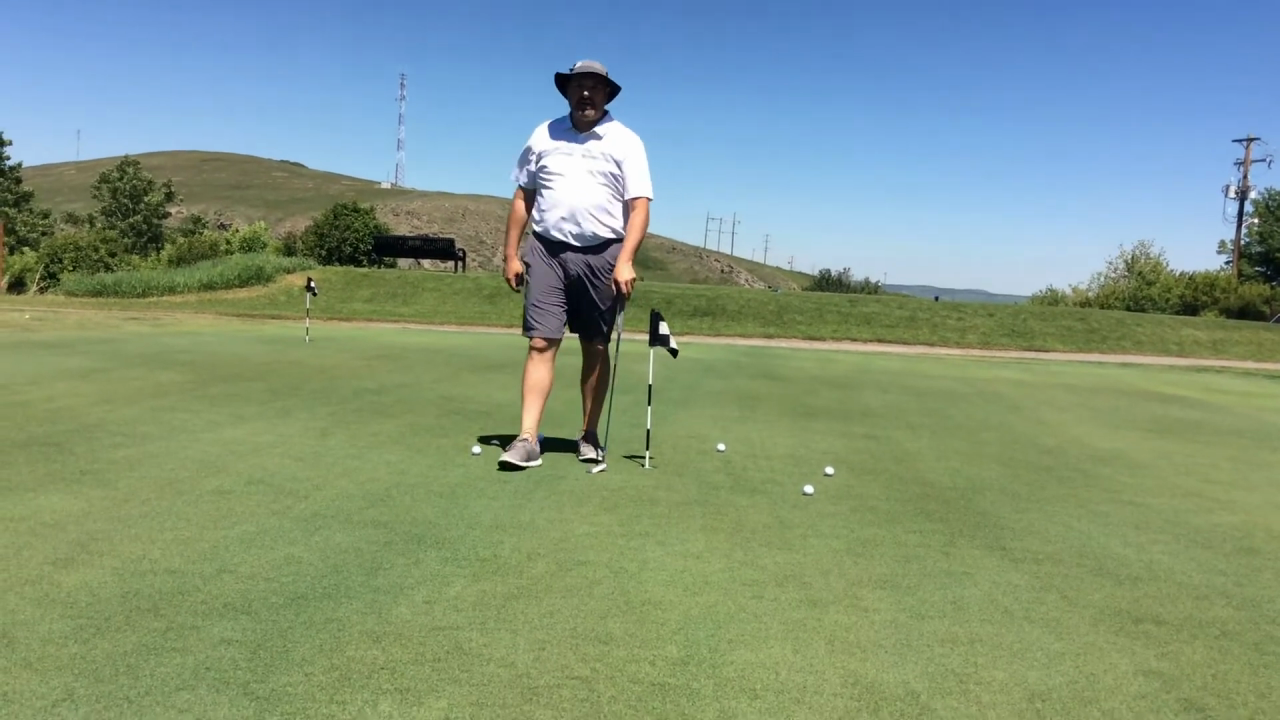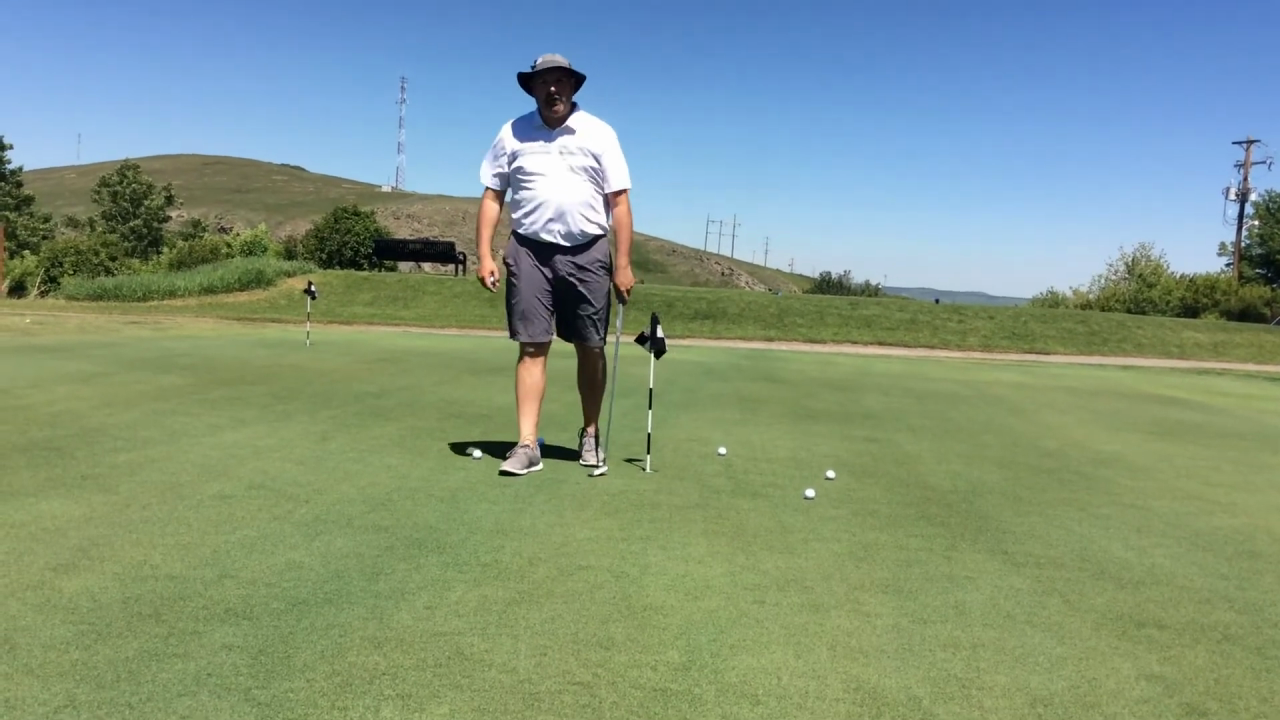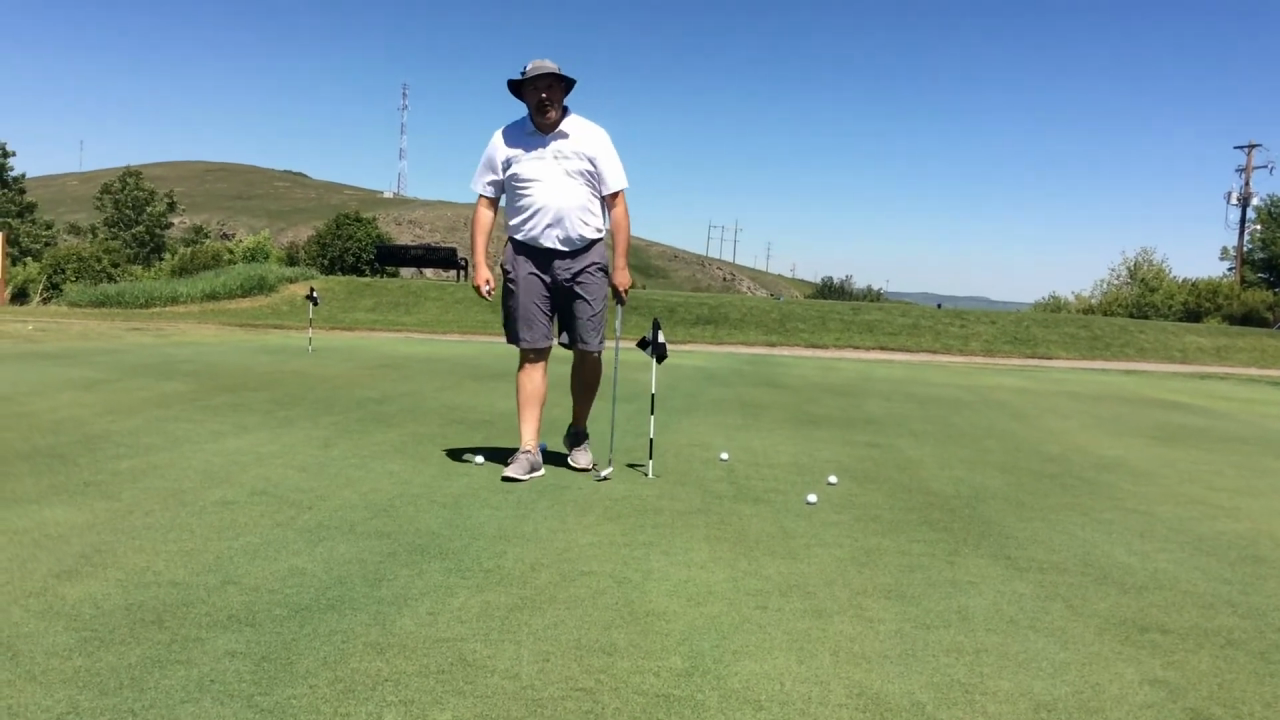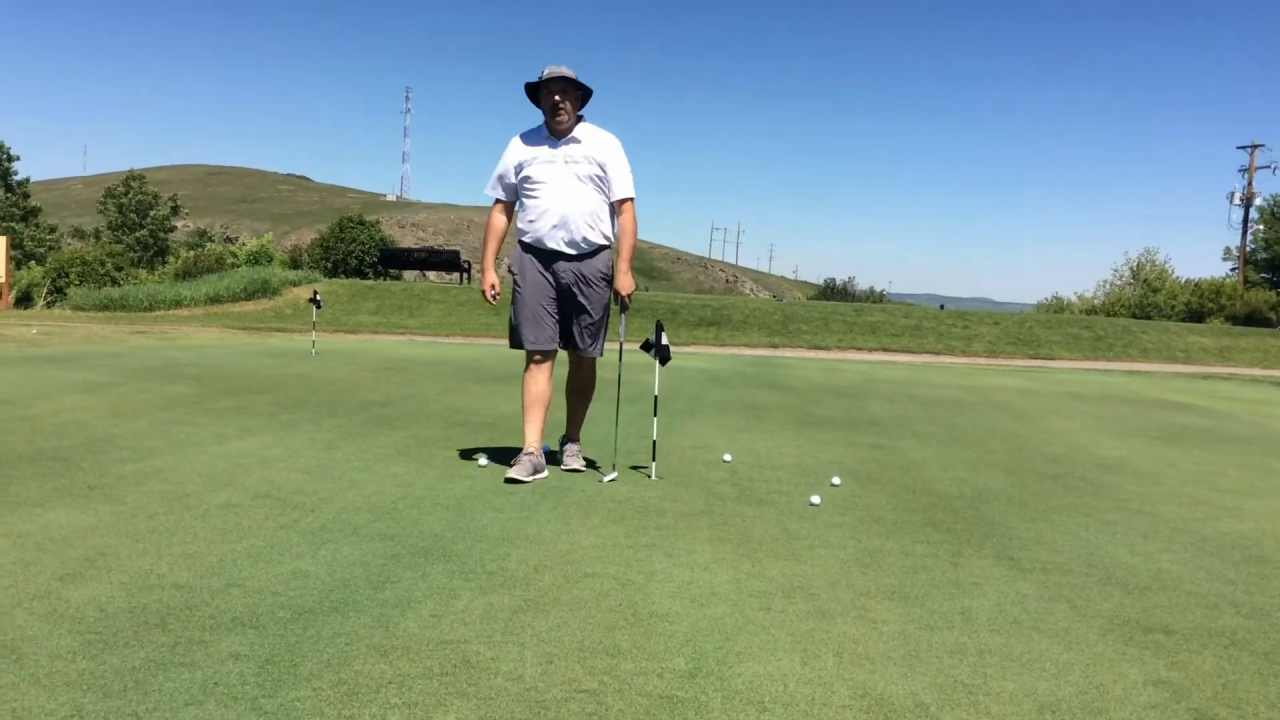
dt=0.3s
person 1, frame 1
left shoulder: (625, 141)
right shoulder: (543, 135)
left elbow: (638, 206)
right elbow: (523, 197)
left wrist: (625, 262)
right wrist: (511, 254)
left hip: (600, 255)
right hip: (547, 251)
left knee: (595, 348)
right knee: (541, 343)
left ankle: (589, 434)
right ankle: (528, 439)
person 1, frame 2
left shoulder: (599, 133)
right shoulder: (512, 133)
left elbow: (619, 202)
right elbow: (492, 196)
left wrist: (622, 264)
right wrist: (484, 254)
left hip: (587, 254)
right hip: (530, 252)
left knee: (590, 348)
right knee: (531, 348)
left ankle: (590, 432)
right ankle: (527, 445)
person 1, frame 3
left shoulder: (593, 137)
right shoulder: (504, 141)
left elbow: (616, 203)
right elbow: (486, 204)
left wrist: (620, 264)
right wrist: (479, 263)
left hip: (585, 259)
right hip: (528, 258)
left knee: (588, 351)
right knee: (532, 354)
left ankle: (578, 430)
right ankle: (529, 450)
person 1, frame 4
left shoulder: (605, 145)
right shoulder: (521, 146)
left elbow: (625, 210)
right elbow: (501, 209)
left wrist: (624, 270)
right wrist: (488, 266)
left hip: (591, 263)
right hip: (535, 260)
left knee: (584, 358)
right knee: (538, 356)
left ankle: (571, 440)
right ankle: (532, 451)
